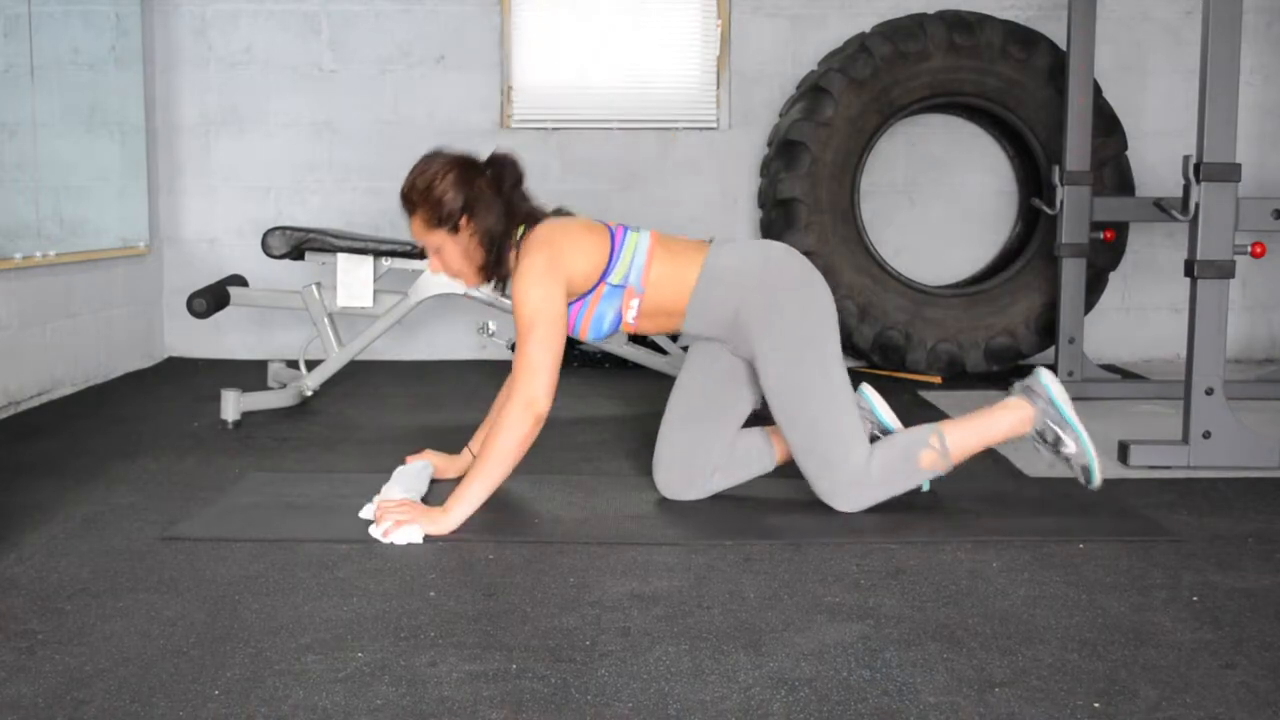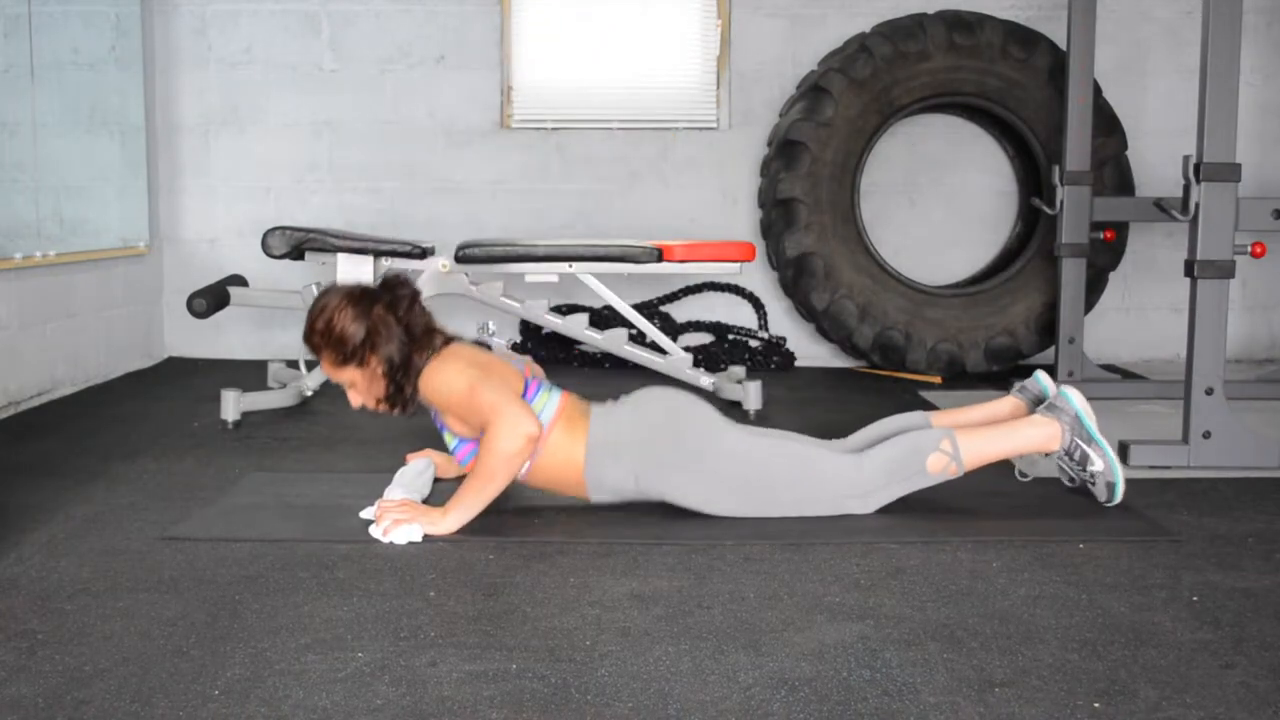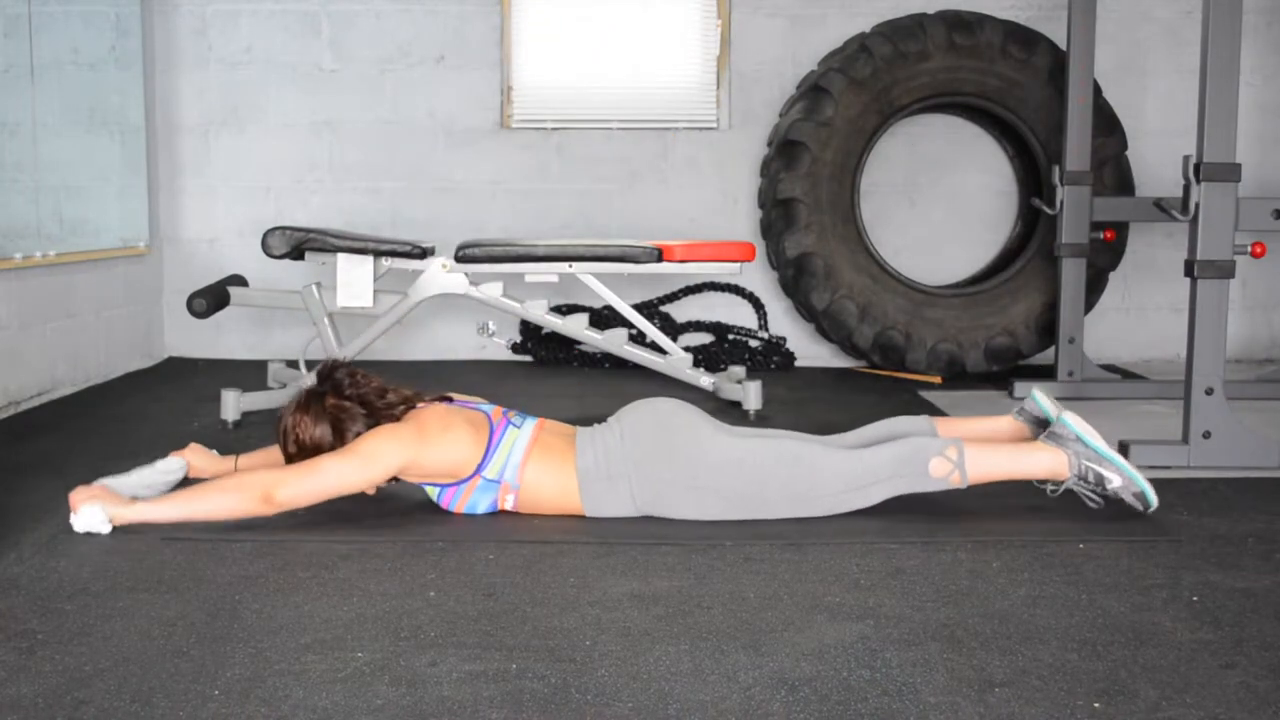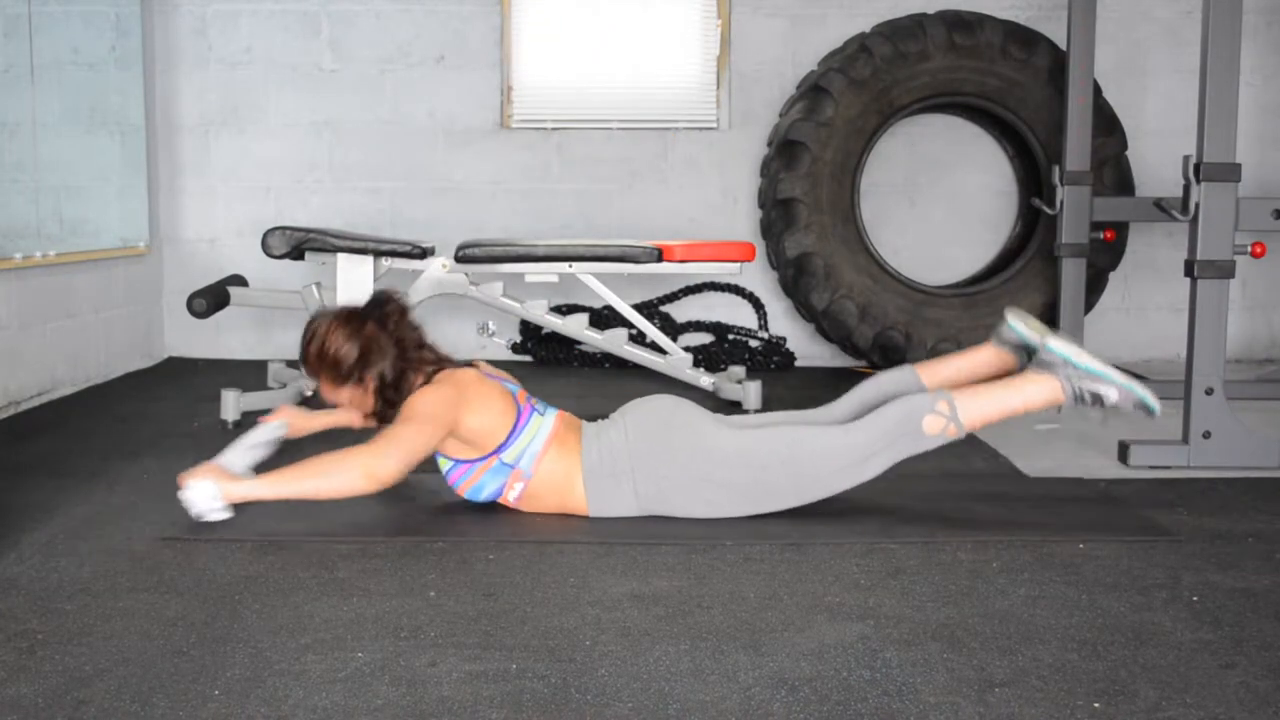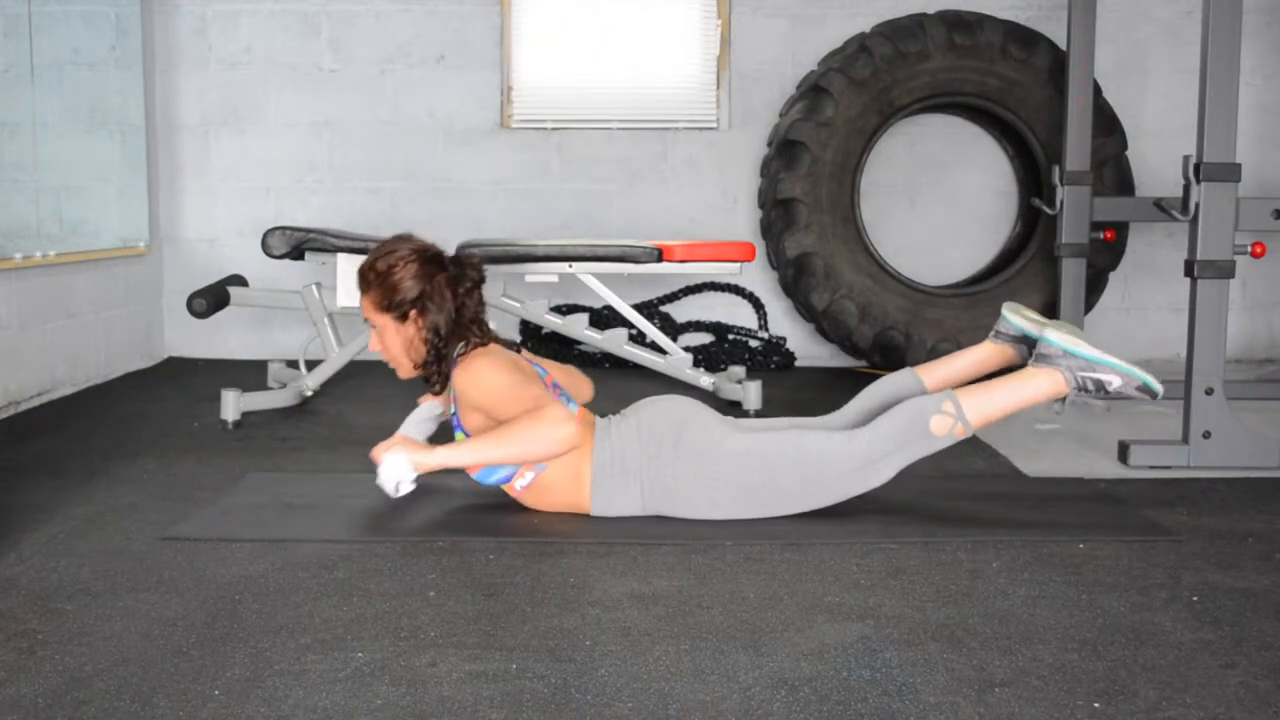
dt=1s
person 1, frame 1
left shoulder: (536, 261)
right shoulder: (538, 248)
left elbow: (532, 404)
right elbow: (528, 373)
left wrist: (452, 511)
right wrist: (467, 456)
left hip: (775, 296)
right hip: (744, 308)
left knee: (846, 489)
right knee: (679, 481)
left ankle: (1028, 410)
right ankle: (843, 419)
person 1, frame 2
left shoulder: (437, 378)
right shoulder: (450, 361)
left elbow: (519, 426)
left wrist: (451, 514)
right wrist: (461, 457)
left hip: (660, 452)
right hip: (656, 427)
left knee: (862, 485)
right knee: (845, 457)
left ankle: (1049, 432)
right ankle: (1024, 403)
person 1, frame 3
left shoulder: (403, 442)
right shoulder: (408, 412)
left elbow: (278, 496)
right elbow: (308, 449)
left wrist: (129, 510)
right wrist: (218, 460)
left hip: (654, 468)
right hip: (654, 438)
left knee: (860, 479)
right knee: (847, 451)
left ankle: (1064, 459)
right ankle: (1025, 426)
person 1, frame 4
left shoulder: (426, 403)
right shoulder: (439, 371)
left elbow: (379, 465)
left wrist: (245, 484)
right wrist: (310, 421)
left hip: (659, 467)
right hip: (654, 436)
left knee: (866, 449)
right knee: (838, 423)
left ankle: (1057, 386)
right ankle: (1012, 351)
person 1, frame 5
left shoulder: (473, 373)
right shoulder: (479, 354)
left elbow: (560, 428)
left wrist: (434, 455)
left hip: (673, 468)
right hip: (663, 436)
left knee: (876, 453)
right knee: (849, 430)
left ankle: (1063, 377)
right ankle: (1008, 344)
